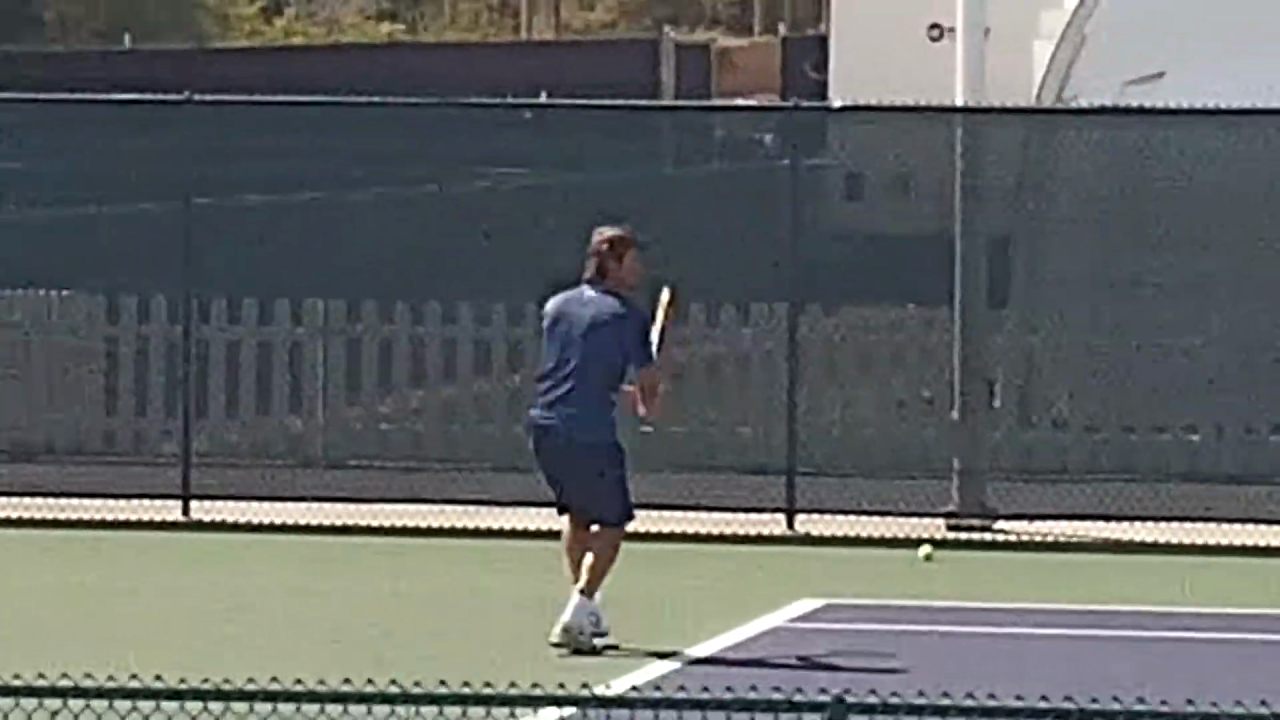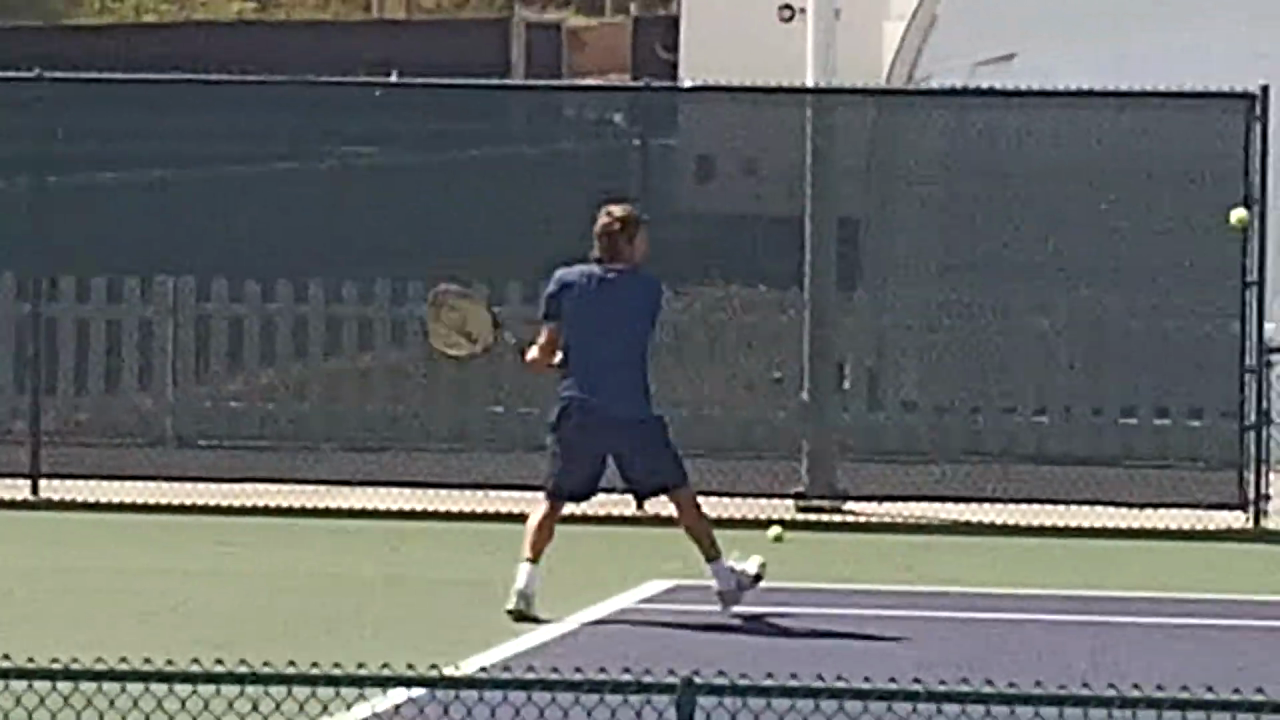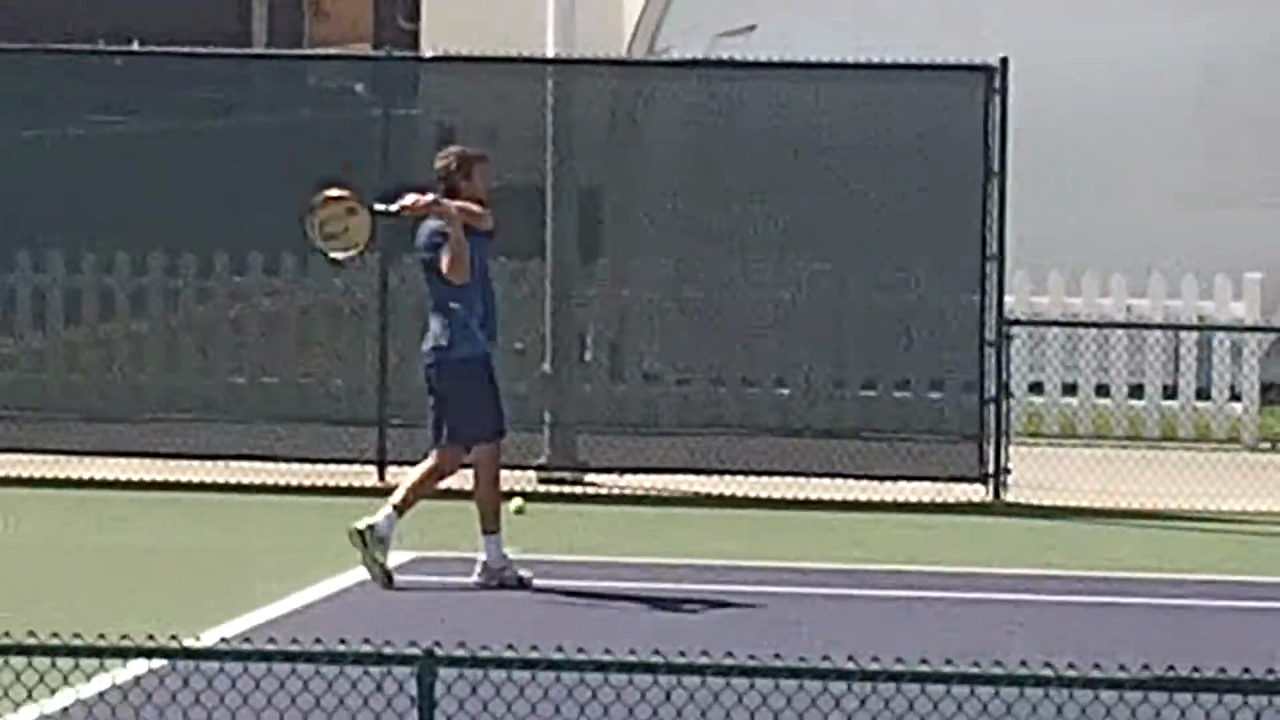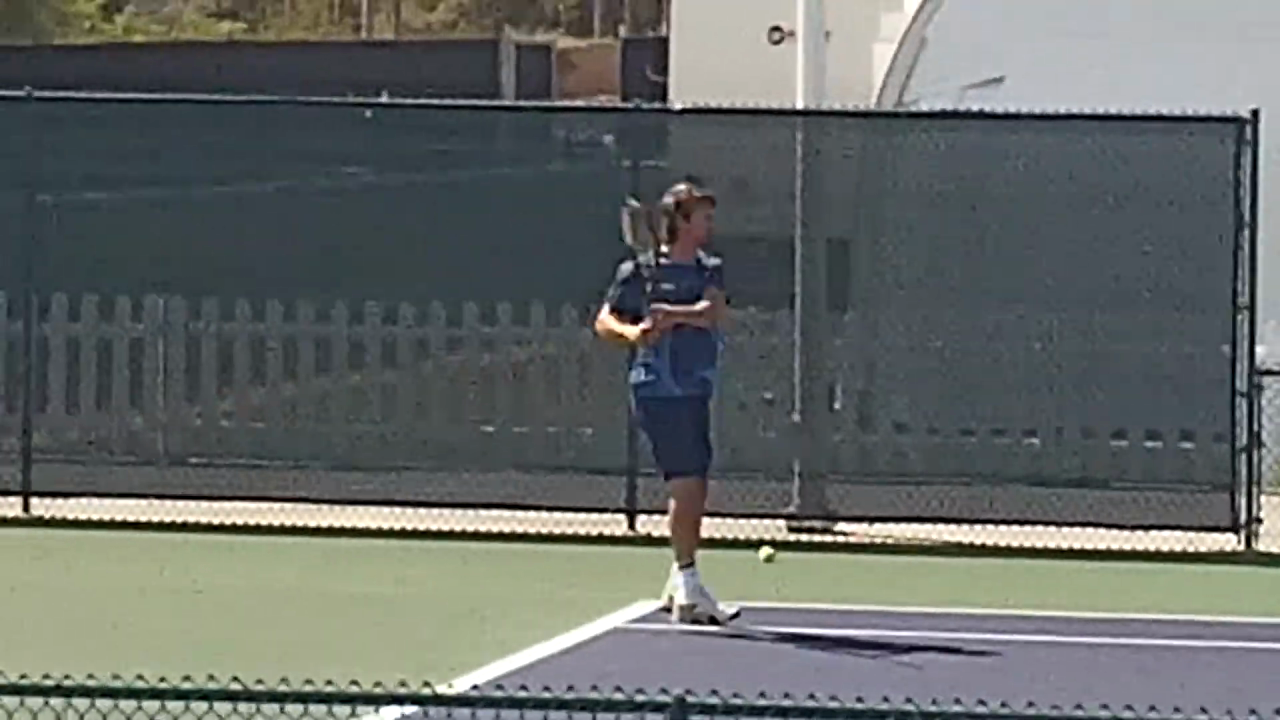
dt=0.5s
person 1, frame 1
left shoulder: (556, 305)
right shoulder: (626, 315)
right elbow: (648, 387)
left wrist: (626, 396)
right wrist: (646, 405)
left hip: (544, 428)
right hip: (589, 436)
left knee: (578, 516)
right knee: (611, 530)
left ankle: (583, 610)
right ankle: (574, 621)
person 1, frame 2
left shoulder: (566, 282)
right shoulder: (649, 289)
left elbow: (546, 350)
left wrist: (535, 357)
left hip: (580, 413)
right hip: (633, 415)
left knee: (553, 502)
right knee: (682, 495)
left ankle: (523, 586)
right ankle: (724, 576)
person 1, frame 3
left shoulder: (473, 222)
right shoulder: (434, 231)
left elbow: (483, 218)
right elbow: (459, 275)
left wrist: (444, 207)
right wrist: (452, 220)
left hip: (463, 353)
right hip: (460, 355)
left knee: (447, 457)
right knee: (487, 453)
left ankle: (380, 524)
right ankle: (492, 559)
person 1, frame 4
left shoulder: (711, 268)
right shoulder: (636, 273)
left elbow: (714, 312)
right elbow: (604, 322)
left wrist: (673, 313)
right wrist: (631, 332)
left hip: (696, 392)
right hip: (659, 391)
left knee: (695, 492)
right knee: (684, 485)
left ankle: (680, 593)
right ankle: (690, 591)
